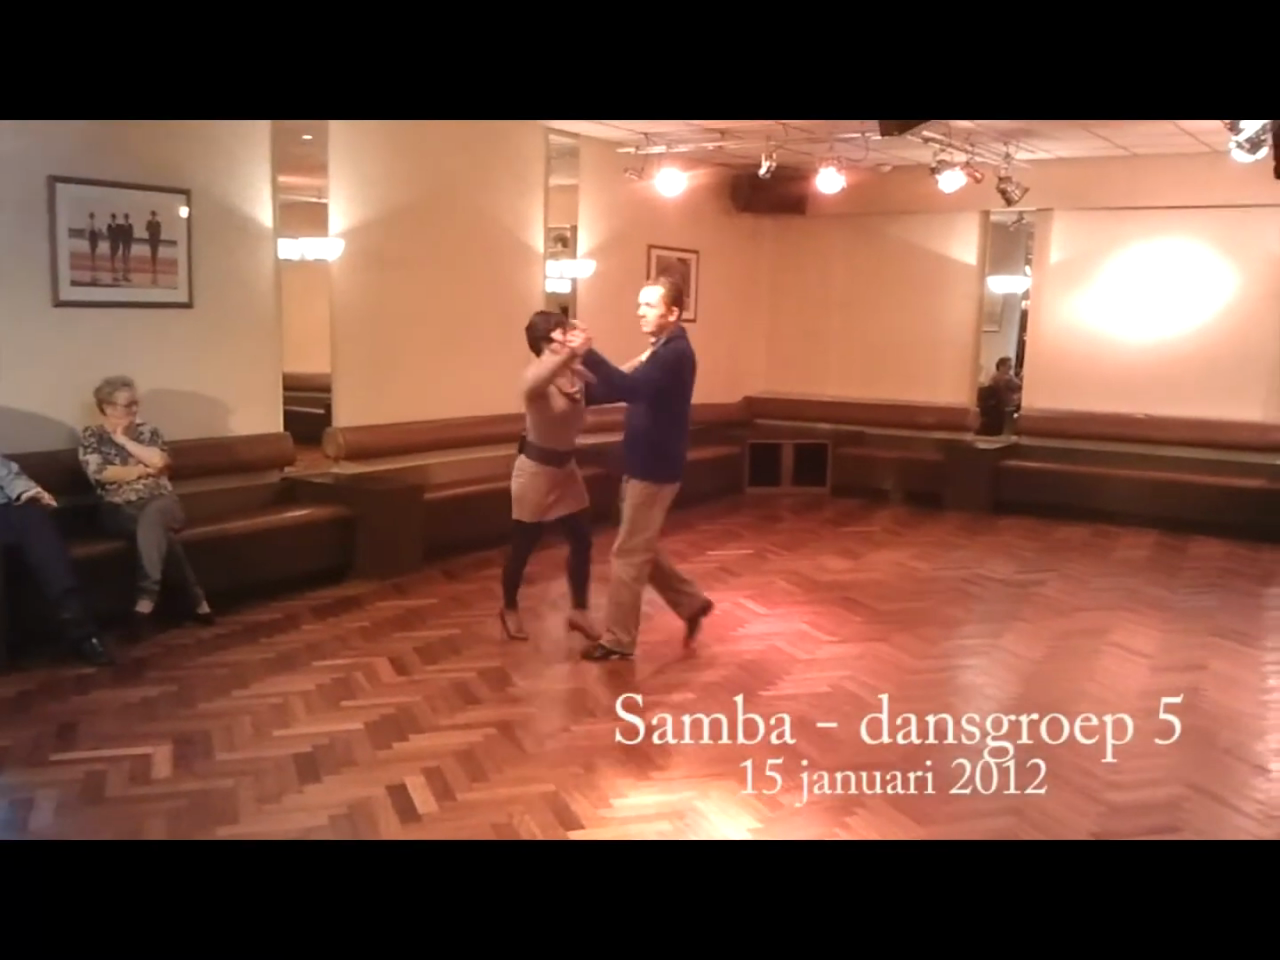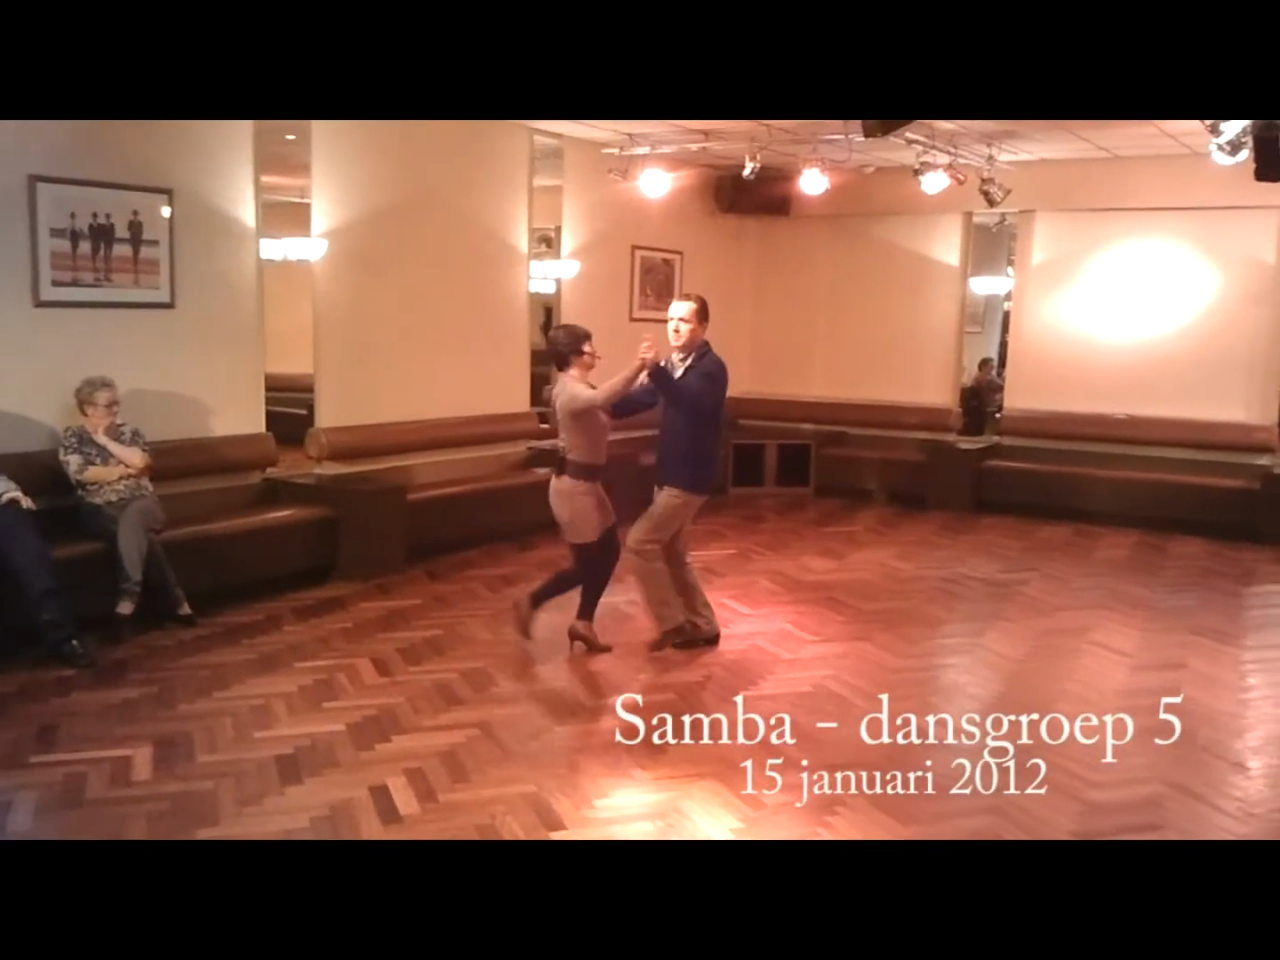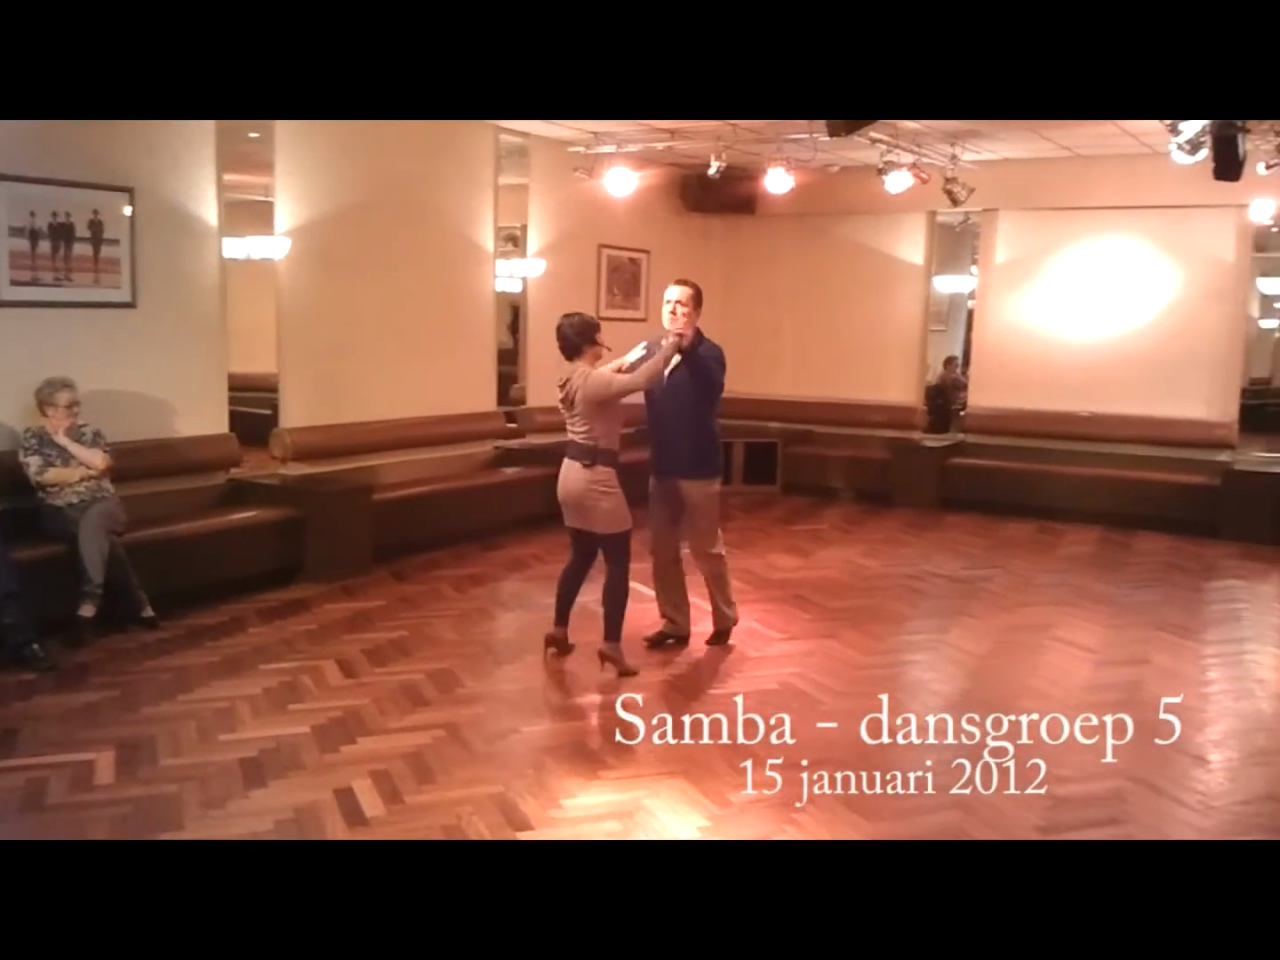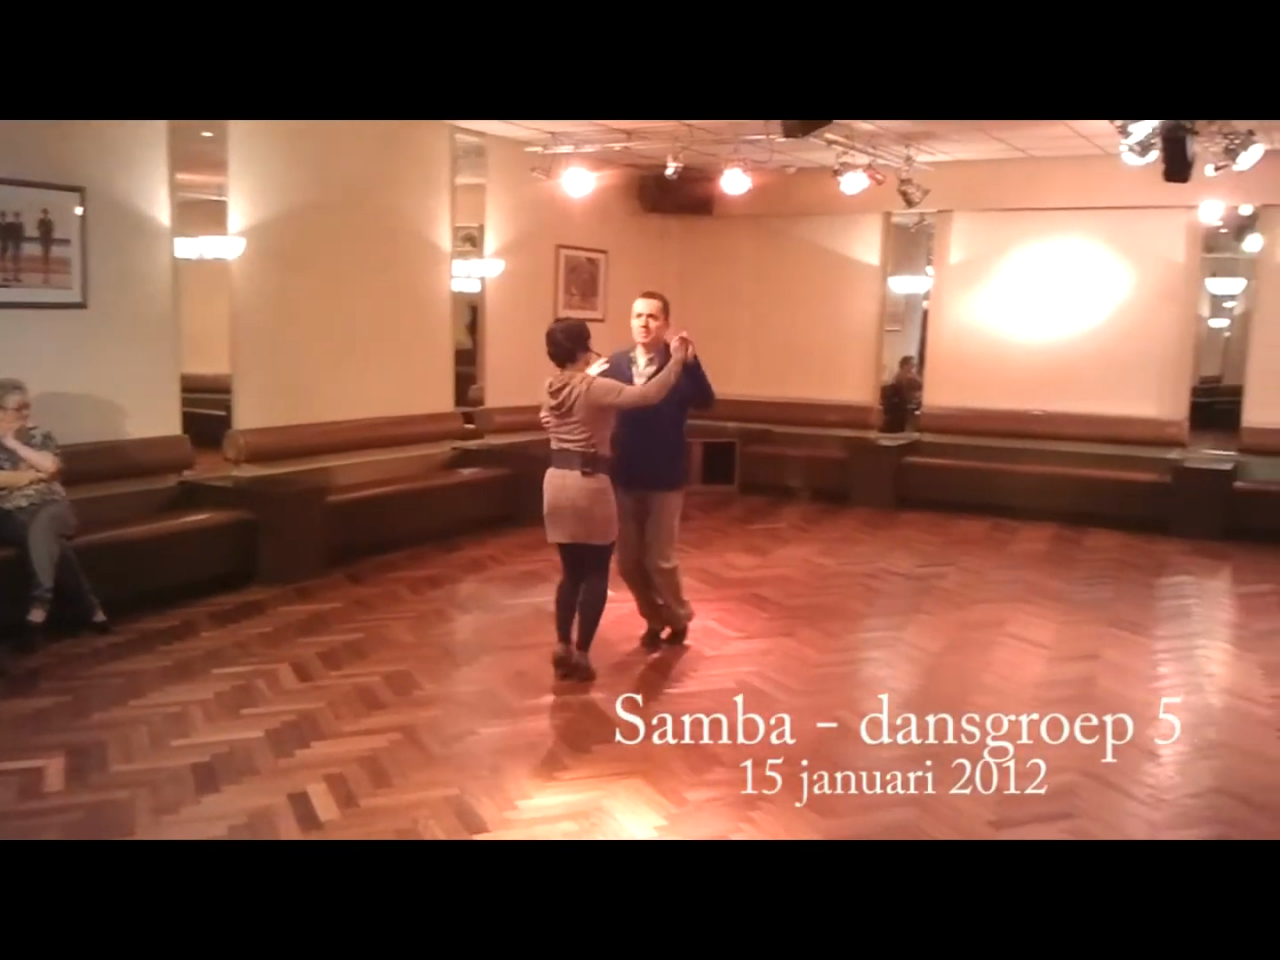
dt=0.3s
person 1, frame 1
left shoulder: (673, 353)
right shoulder: (662, 350)
left elbow: (633, 388)
right elbow: (637, 389)
left wrist: (588, 356)
left hip: (653, 468)
right hip: (646, 464)
left knee: (628, 553)
right knee: (641, 547)
left ankle: (617, 639)
right ankle: (691, 602)
person 1, frame 2
left shoulder: (710, 367)
right shoulder: (672, 367)
left elbow: (692, 404)
right elbow: (639, 401)
left wrist: (657, 371)
left hip: (690, 478)
right hip: (670, 474)
left knee: (640, 542)
right knee: (670, 553)
left ankle: (671, 622)
right ankle: (700, 626)
person 1, frame 3
left shoulder: (708, 353)
left elbow: (712, 388)
left wrist: (688, 346)
left hip: (697, 468)
right hip: (663, 467)
left knee: (706, 548)
right knee: (661, 549)
left ankle: (725, 617)
right ankle: (675, 623)
person 1, frame 4
left shoulder: (678, 368)
right shoulder: (616, 366)
left elbow: (704, 403)
left wrist: (691, 364)
left hip: (665, 481)
right hip: (626, 479)
left knee: (659, 560)
right knee: (629, 560)
left ankle: (679, 617)
right ankle: (656, 619)
person 2, frame 1
left shoulder: (574, 374)
right shoulder: (537, 373)
right elbow: (534, 387)
right wrist: (570, 352)
left hip: (566, 467)
right hip: (535, 469)
left knee: (582, 540)
right knee: (523, 544)
left ankle: (579, 612)
right ankle: (510, 608)
person 2, frame 2
left shoulder: (579, 386)
right shoulder: (571, 392)
left elbow: (608, 402)
right elbow: (601, 399)
left wrist: (643, 371)
right wrist: (637, 366)
left hip: (588, 483)
right hip: (573, 485)
left knee: (609, 553)
right knee: (586, 565)
left ankle: (583, 624)
right ankle: (529, 603)
person 2, frame 3
left shoulder: (575, 379)
right shoulder: (593, 381)
right elbow: (639, 381)
left wrist: (622, 361)
right wrist: (669, 345)
left hip: (573, 473)
right hip: (595, 476)
left knee: (581, 556)
right knee: (618, 561)
left ankle: (558, 629)
right ankle: (611, 644)
person 2, frame 4
left shoulder: (550, 388)
right shoulder: (597, 389)
right elbow: (651, 394)
left wrist: (590, 374)
right wrist: (677, 359)
left hip: (555, 481)
right hip: (590, 483)
left knee: (572, 572)
right knee: (595, 574)
left ankle: (563, 646)
right ankle: (580, 651)
person 3, frame 1
left shoulder: (147, 430)
right shoulder: (91, 436)
left elbow: (159, 461)
right elbow: (100, 473)
left wrist: (124, 440)
right wrist: (144, 470)
left hip: (159, 501)
right hip: (119, 509)
left knee: (151, 518)
right knee: (155, 528)
left ankle: (147, 597)
right ankle: (194, 596)
person 3, frame 2
left shoulder: (128, 431)
right shoulder: (72, 437)
left elbow: (140, 461)
right elbow: (81, 474)
left wrist: (105, 441)
right wrist: (124, 470)
left hip: (140, 502)
right hip: (100, 510)
left knee: (132, 519)
right knee: (135, 529)
left ankle: (128, 598)
right ankle: (174, 597)
person 3, frame 3
left shoulder: (89, 432)
right shoulder: (32, 438)
left elbow: (101, 463)
right elbow: (42, 476)
left wrist: (65, 441)
right wrist: (86, 472)
left hip: (100, 503)
right hip: (60, 511)
left knee: (93, 521)
right knee: (98, 531)
left ankle: (90, 601)
right ankle: (137, 600)
person 3, frame 4
left shoulder: (40, 436)
left elbow: (50, 467)
right wrist: (34, 475)
left hip: (51, 508)
left knee: (42, 526)
right knee: (43, 533)
left ankle: (40, 604)
right ankle: (88, 605)
